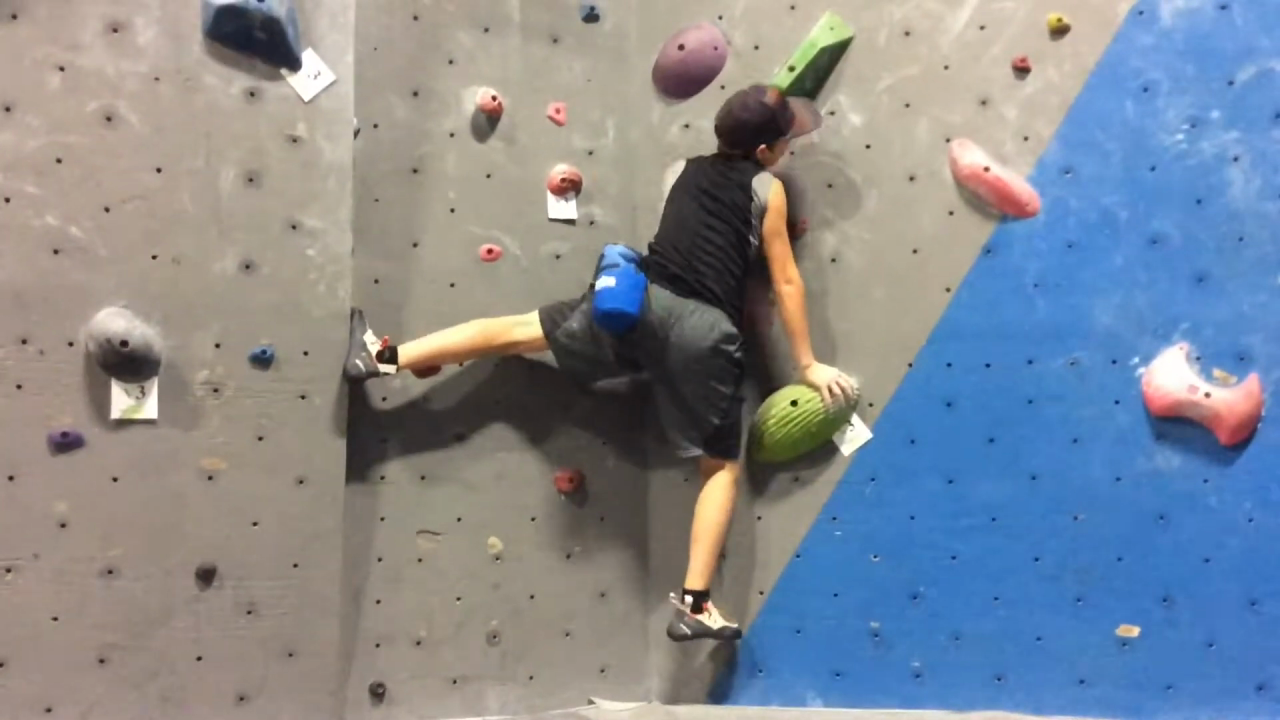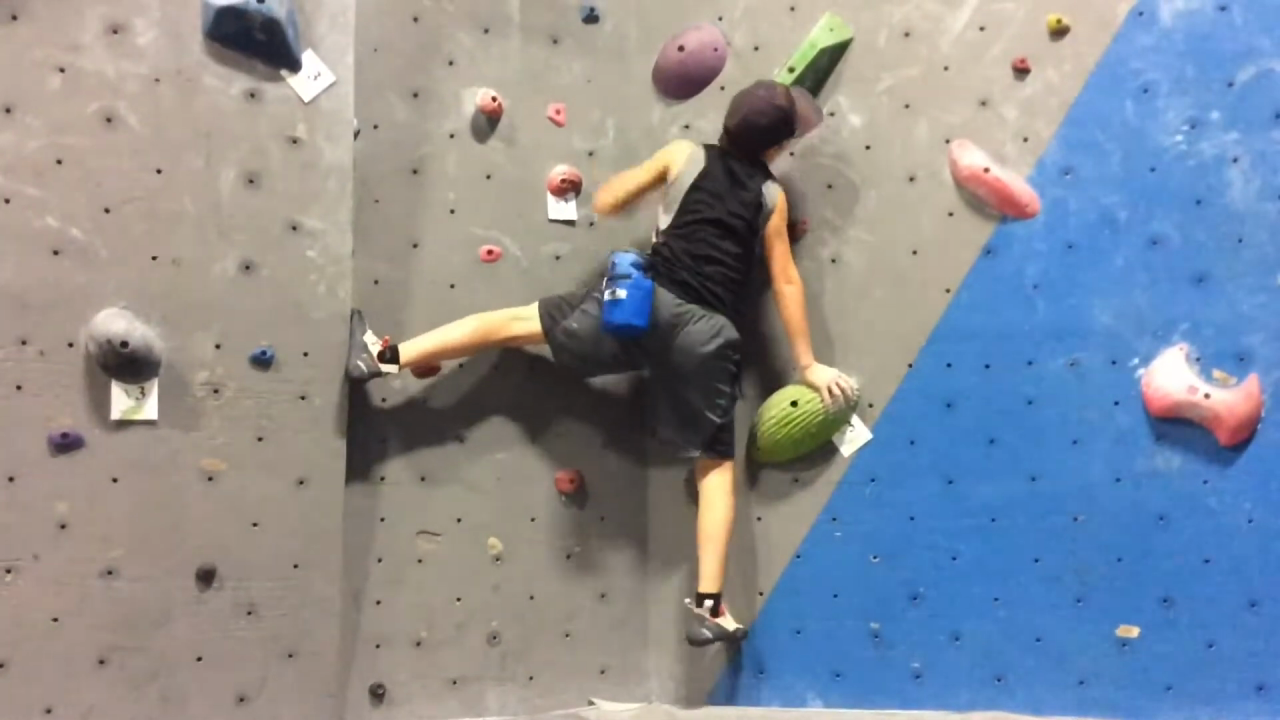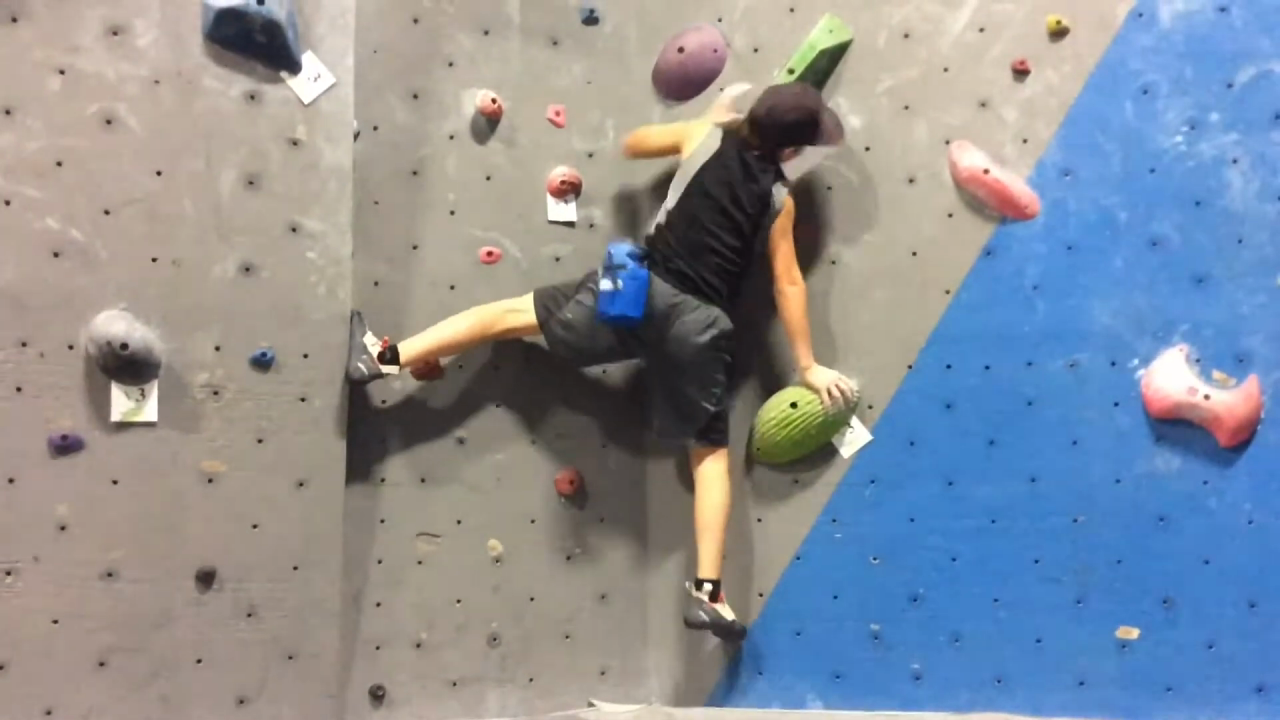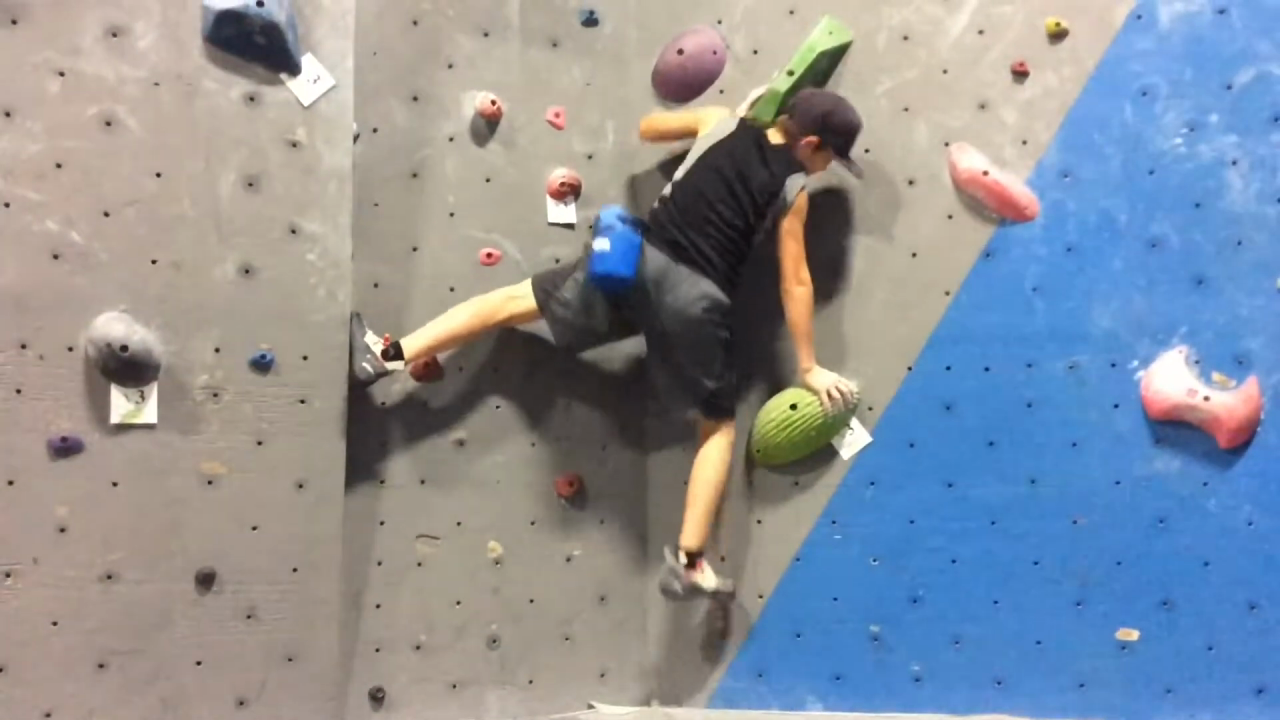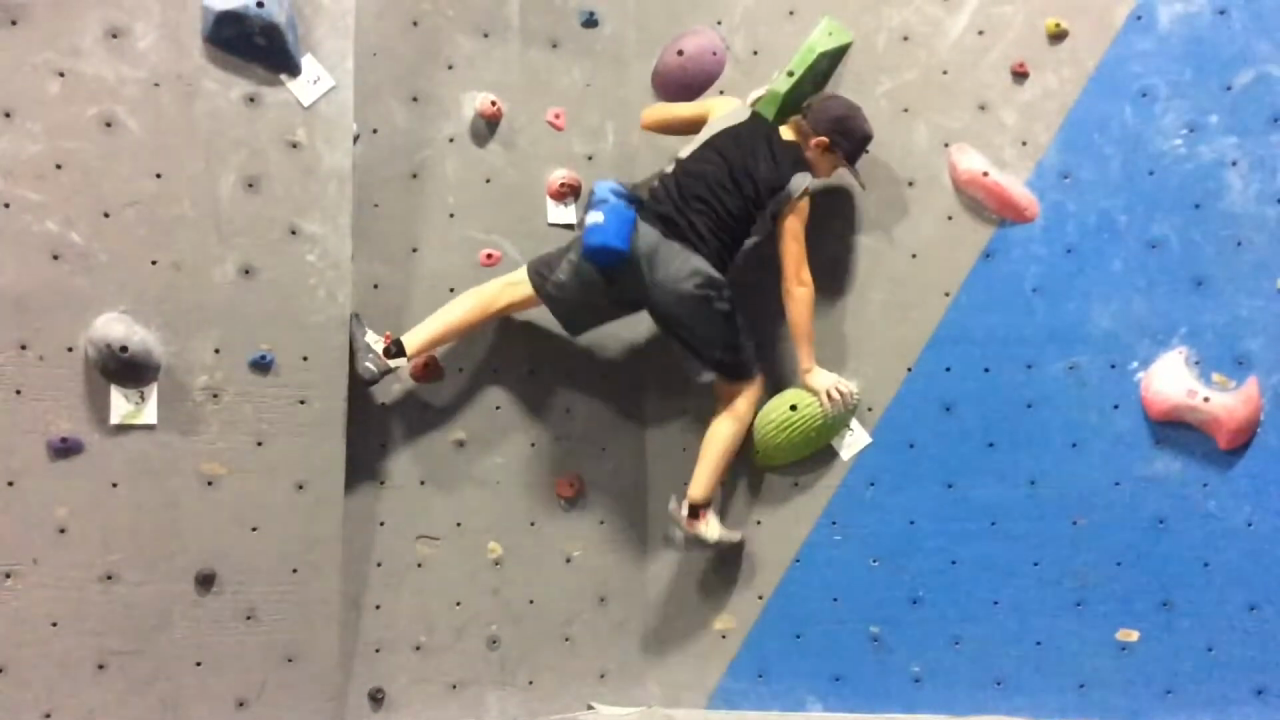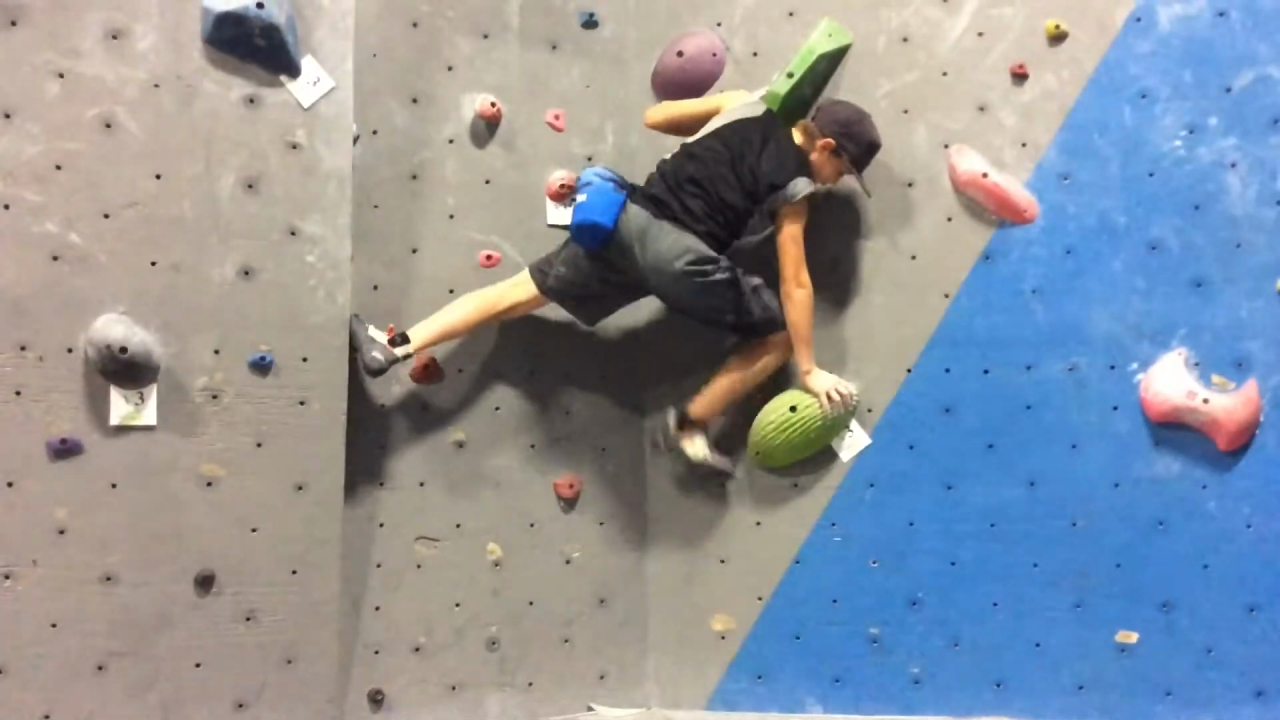
dt=0.2s
person 1, frame 1
left shoulder: (683, 172)
right shoulder: (768, 190)
right elbow: (786, 282)
right wrist: (808, 365)
left hip: (641, 298)
right hip: (704, 331)
left knee: (516, 330)
right knee: (721, 469)
left ankle: (383, 355)
right ankle: (694, 604)
person 1, frame 2
left shoulder: (686, 156)
right shoulder: (771, 194)
left elbow: (605, 202)
right elbow: (785, 282)
right wrist: (807, 366)
left hip: (644, 299)
right hip: (706, 334)
left knee: (513, 322)
right knee: (716, 469)
left ankle: (384, 355)
right ankle: (709, 607)
person 1, frame 3
left shoulder: (708, 136)
right shoulder: (779, 194)
left elbow: (635, 145)
right elbow: (788, 284)
right wrist: (808, 367)
left hip: (639, 287)
right hip: (699, 323)
left knee: (510, 313)
right knee: (712, 455)
left ankle: (385, 356)
right ankle: (706, 593)
person 1, frame 4
left shoulder: (723, 123)
right shoulder: (793, 188)
left elbow: (647, 127)
right elbow: (795, 284)
right wrist: (809, 369)
left hip: (638, 260)
right hip: (696, 300)
left knee: (511, 301)
right knee: (719, 428)
left ankle: (387, 354)
right ankle: (689, 558)
person 1, frame 5
left shoulder: (733, 110)
right shoulder: (798, 183)
left elbow: (650, 118)
right elbow: (796, 283)
right wrist: (808, 368)
left hip: (632, 234)
right hip: (688, 276)
left knee: (512, 288)
right knee: (745, 388)
left ankle: (390, 350)
right ankle: (697, 506)
person 1, frame 6
left shoulder: (743, 106)
right shoulder: (797, 186)
left elbow: (654, 118)
right elbow: (795, 285)
right wrist: (808, 370)
left hip: (630, 218)
right hip: (682, 257)
left knee: (516, 292)
right knee: (777, 336)
left ankle: (394, 345)
right ankle: (691, 424)
